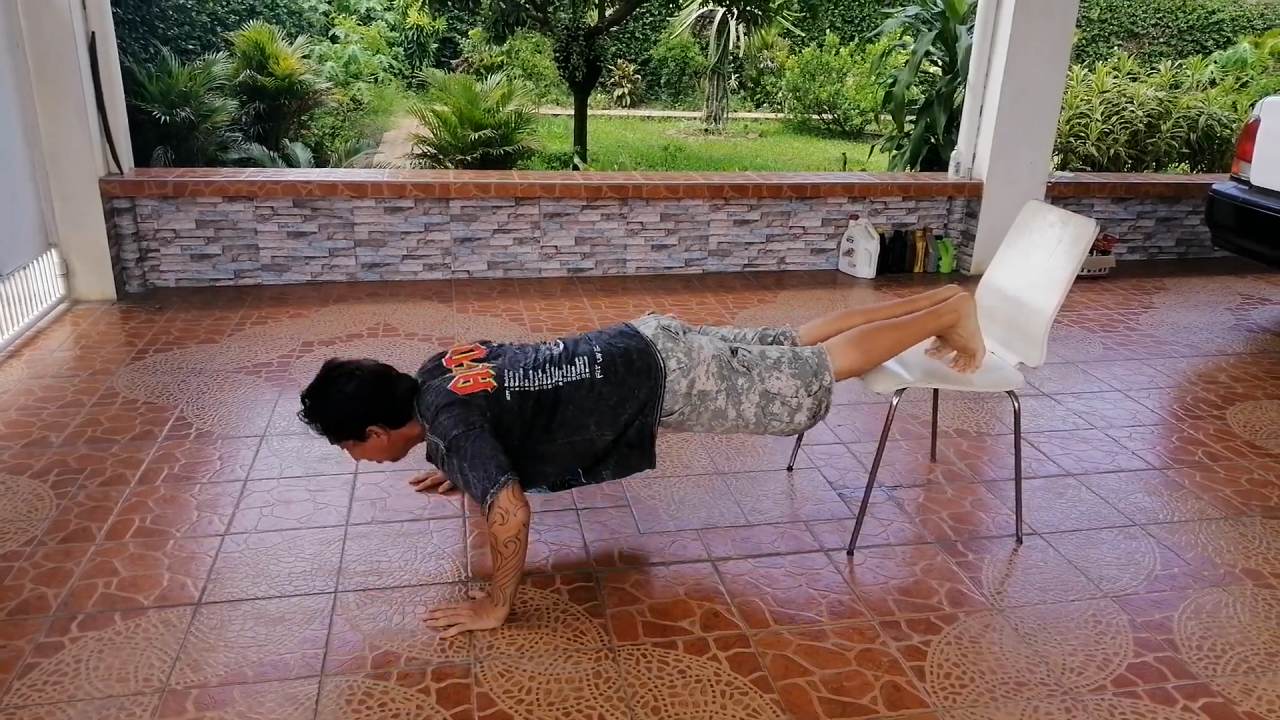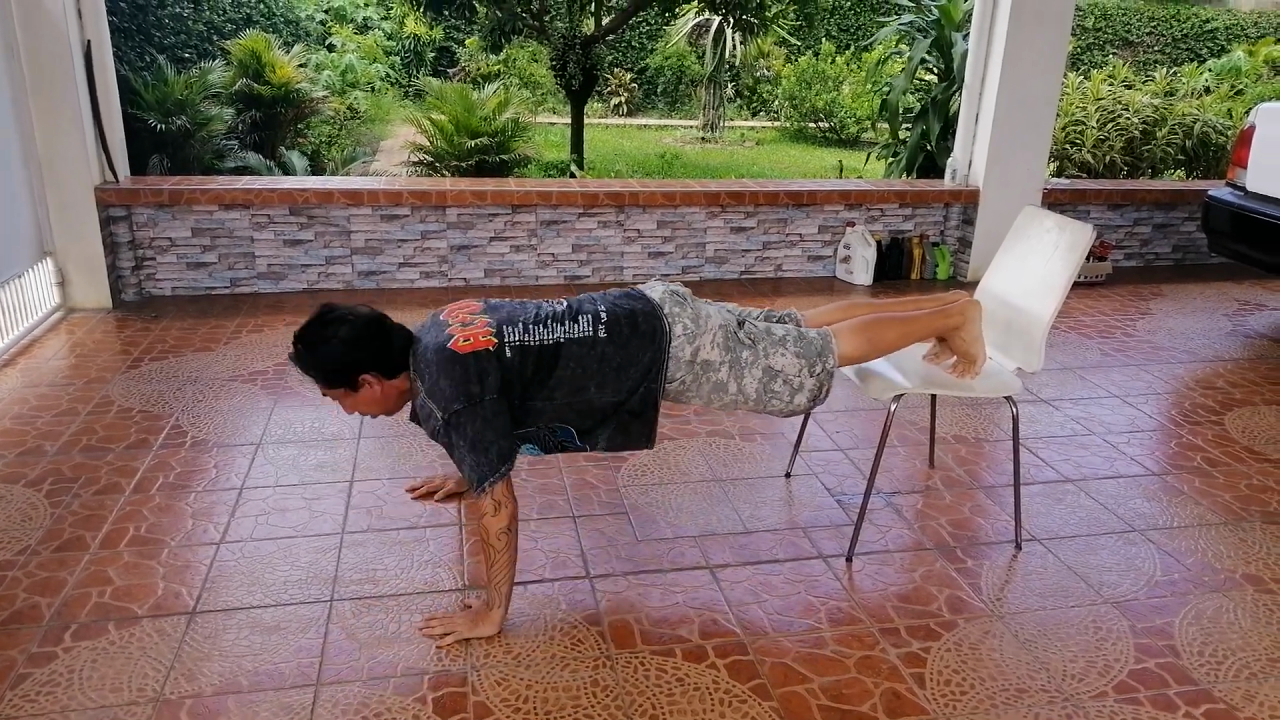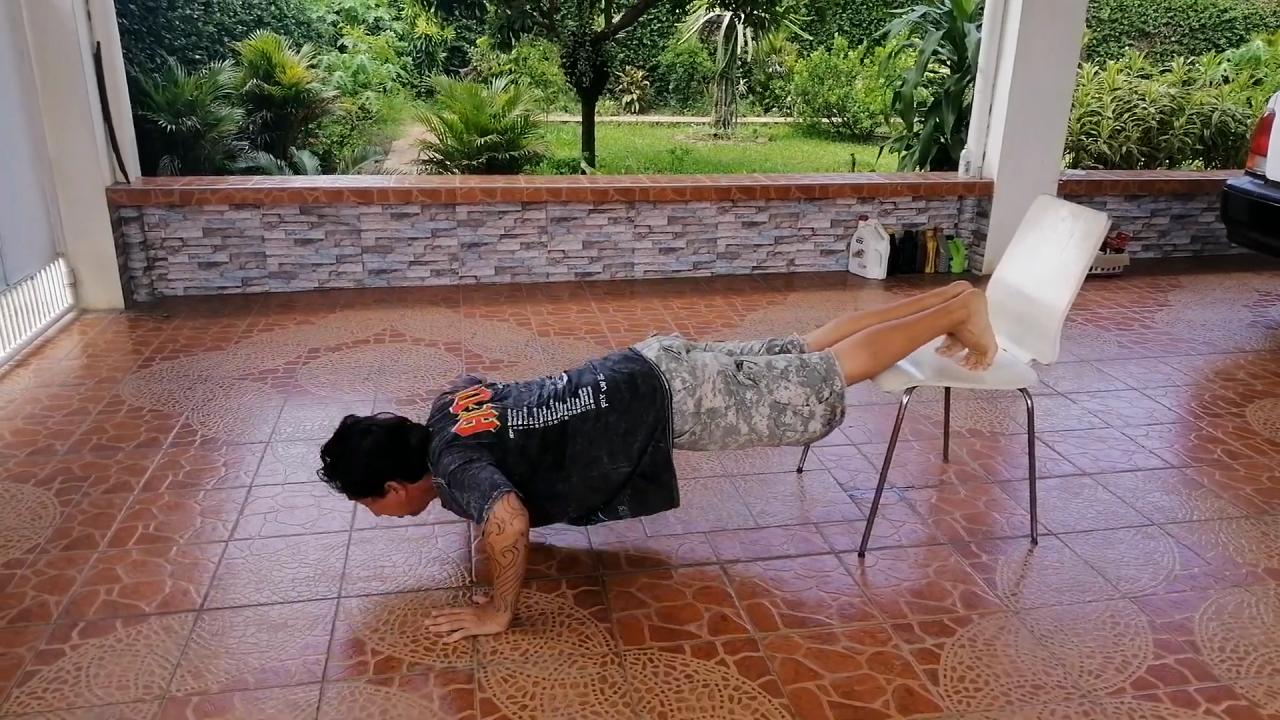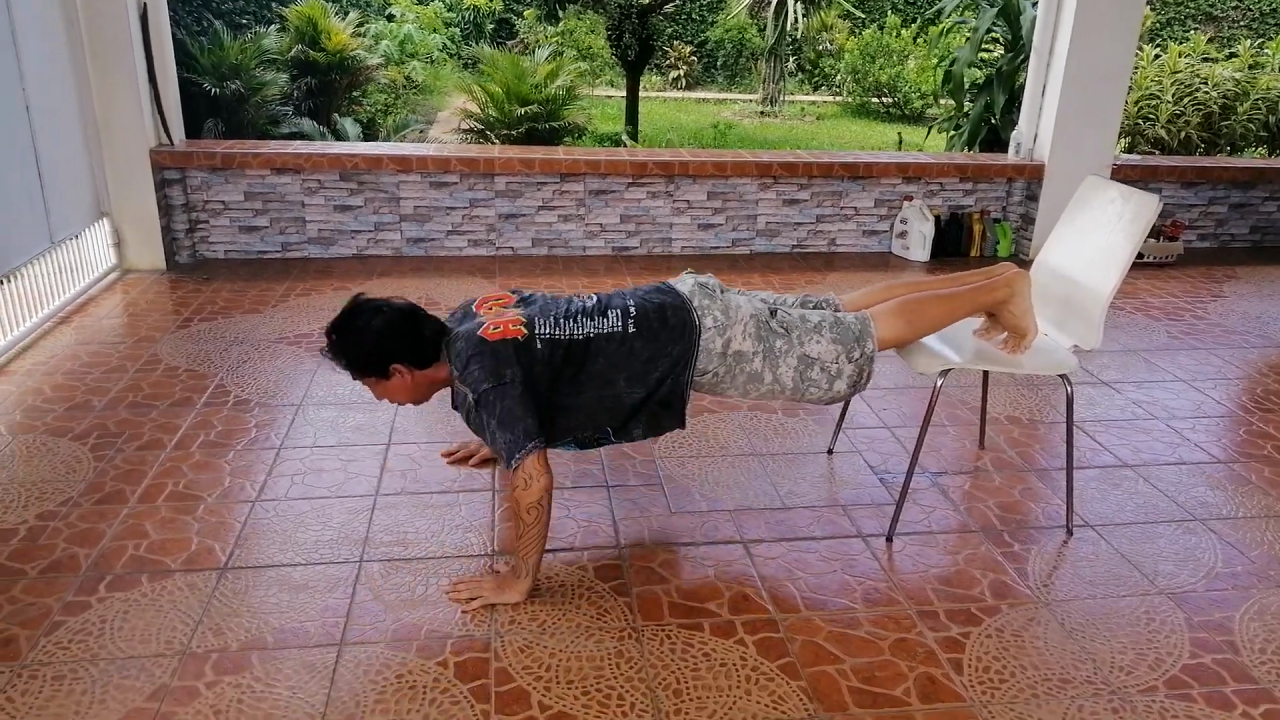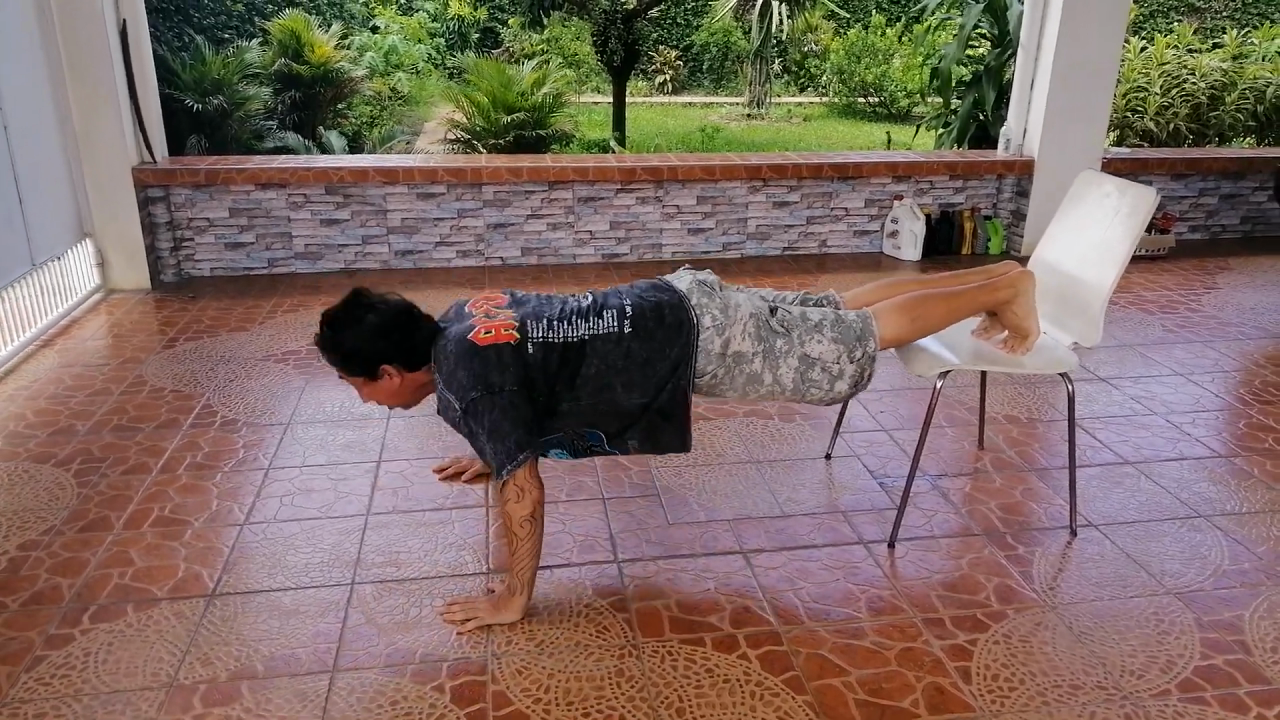
dt=0.4s
person 1, frame 1
left shoulder: (447, 427)
right shoulder: (434, 374)
left elbow: (511, 512)
left wrist: (496, 603)
right wrist: (462, 465)
left hip: (662, 379)
right hip: (647, 345)
left knee: (821, 369)
right knee: (799, 347)
left ankle: (950, 313)
right ankle: (938, 300)
person 1, frame 2
left shoulder: (444, 381)
right shoulder: (431, 337)
left elbow: (497, 504)
left wrist: (491, 612)
right wrist: (466, 469)
left hip: (668, 347)
right hip: (653, 314)
left knee: (818, 360)
right knee: (803, 334)
left ankle: (954, 315)
right ankle: (941, 302)
person 1, frame 3
left shoulder: (453, 468)
right shoulder: (446, 416)
left elbow: (508, 521)
left wrist: (498, 608)
left hip: (669, 402)
right hip: (653, 368)
left knee: (830, 378)
right knee: (809, 355)
left ankle: (960, 309)
right ankle: (948, 296)
person 1, frame 4
left shoulder: (476, 373)
right shoulder: (463, 322)
left elbow: (534, 476)
left wrist: (518, 577)
right wrist: (500, 437)
left hip: (697, 340)
right hip: (682, 306)
left knee: (859, 339)
right knee: (842, 317)
left ankle: (999, 289)
right ankle: (990, 278)
person 1, frame 5
left shoulder: (463, 377)
right shoulder: (457, 324)
left elbow: (524, 485)
left wrist: (514, 596)
right wrist: (492, 453)
left hip: (698, 340)
right hip: (682, 304)
left knee: (853, 347)
right knee: (842, 314)
left ankle: (1006, 288)
right ankle: (993, 273)
